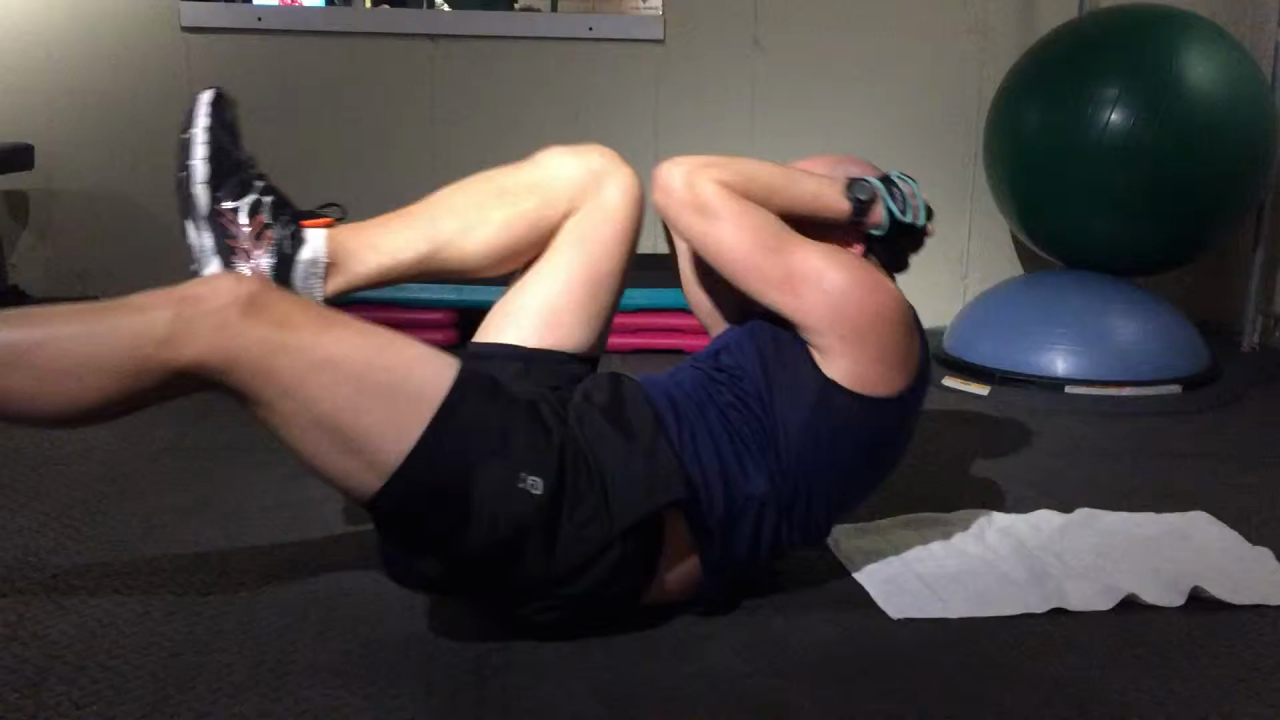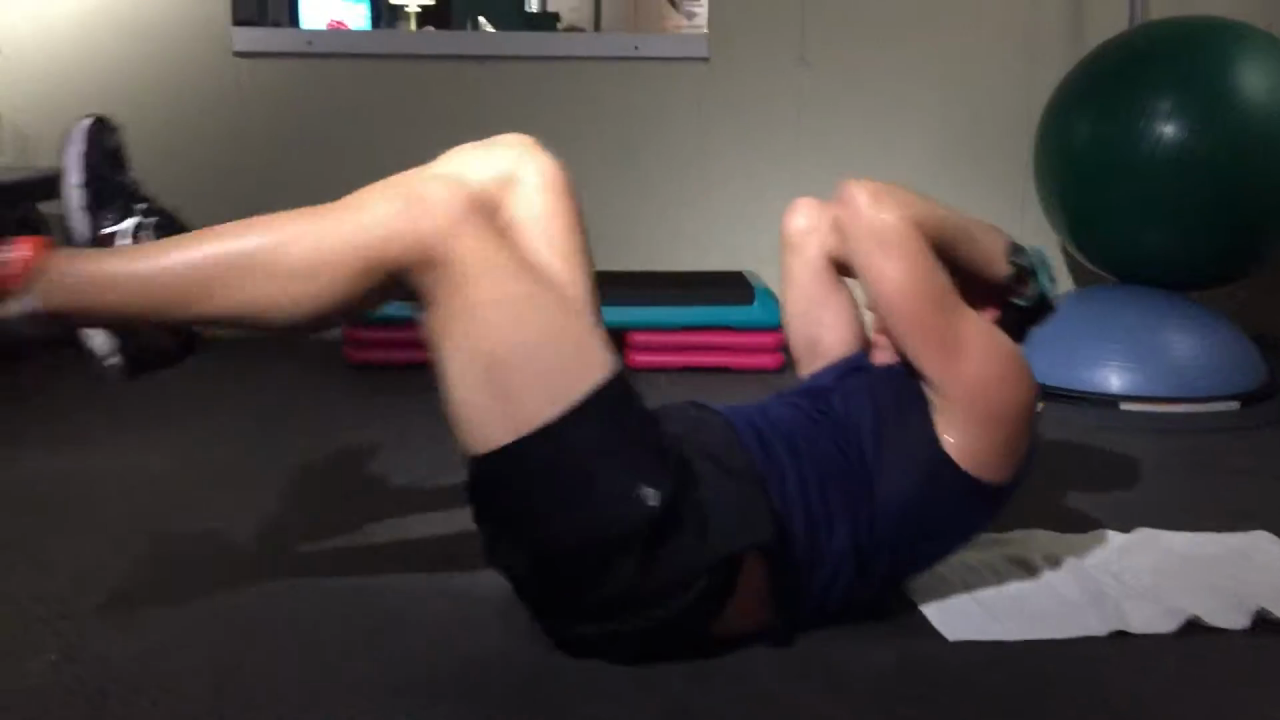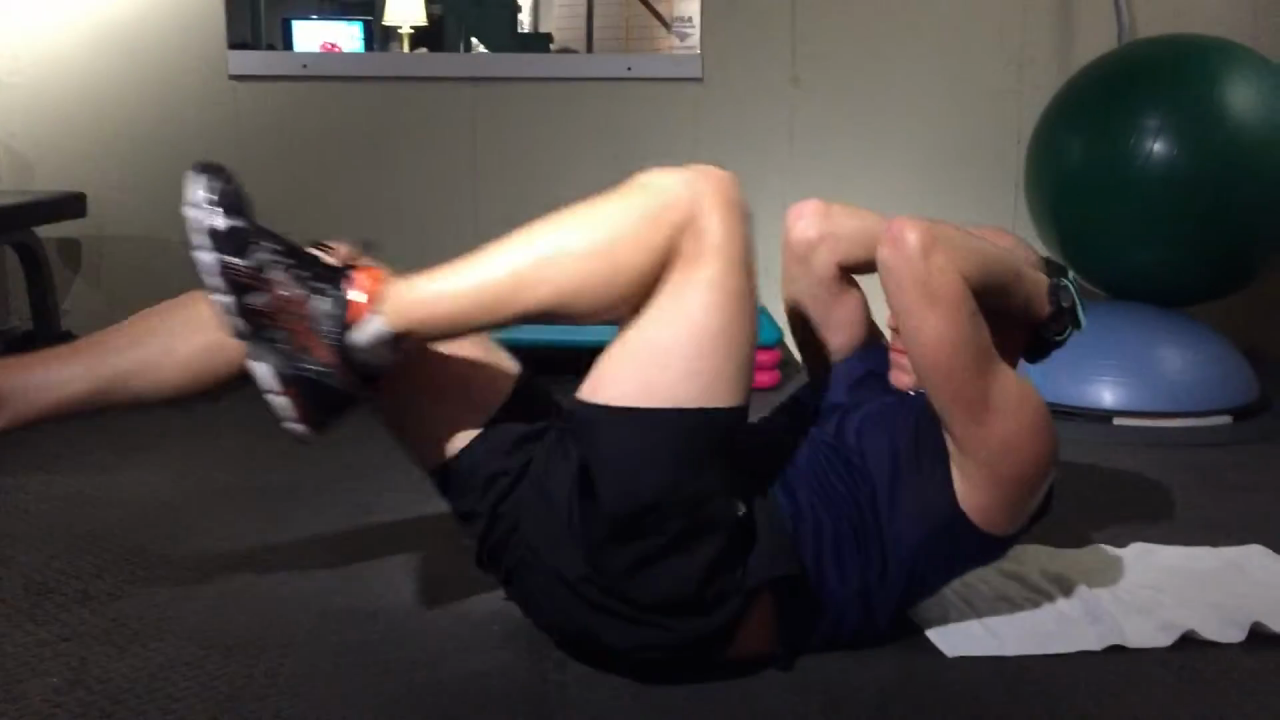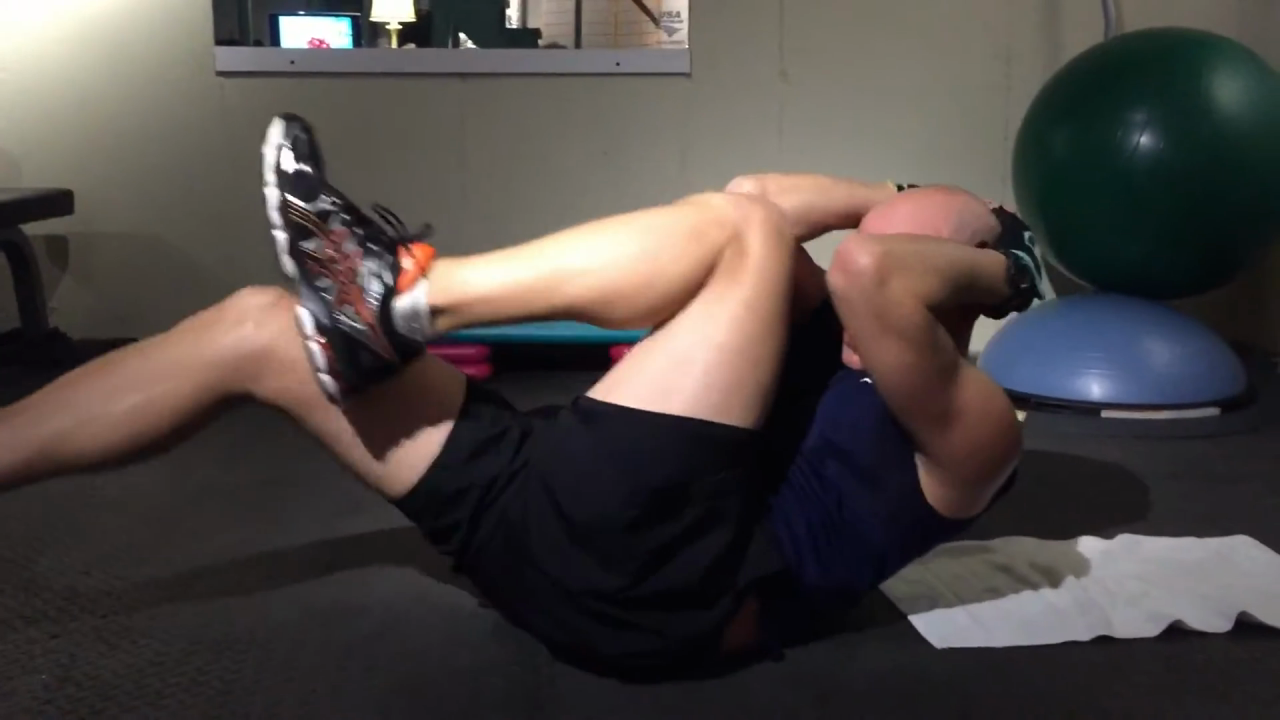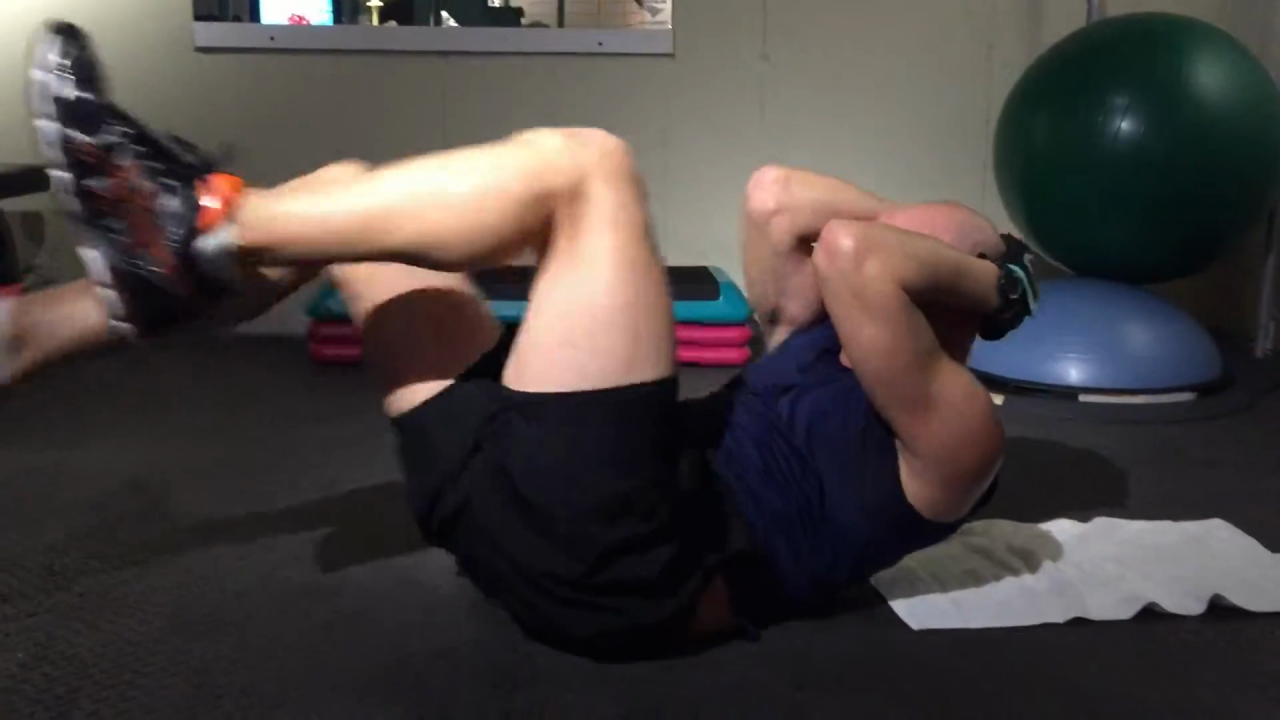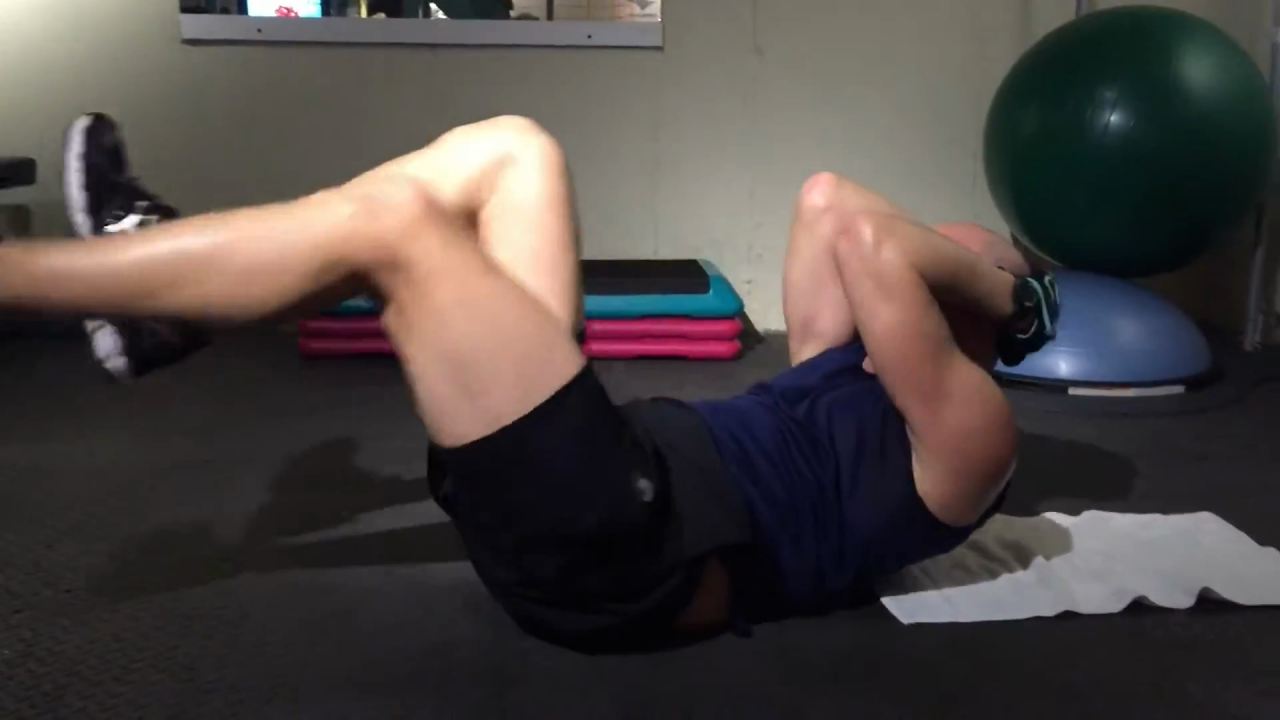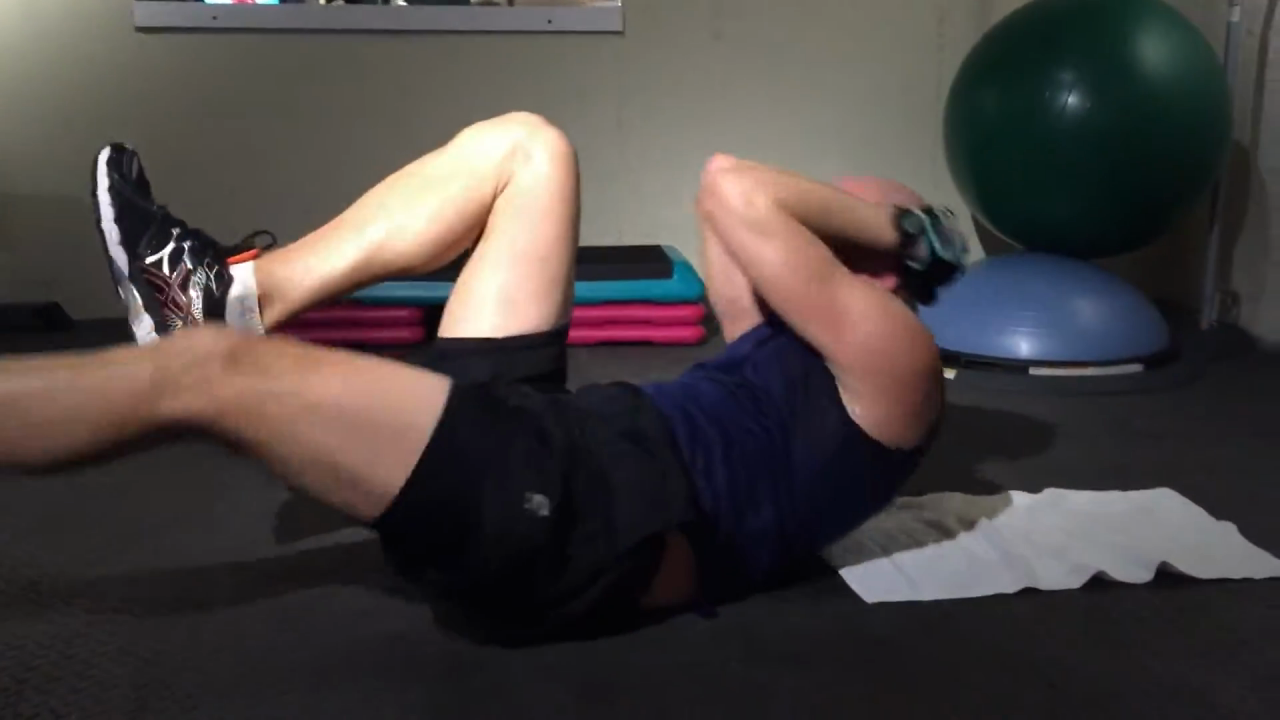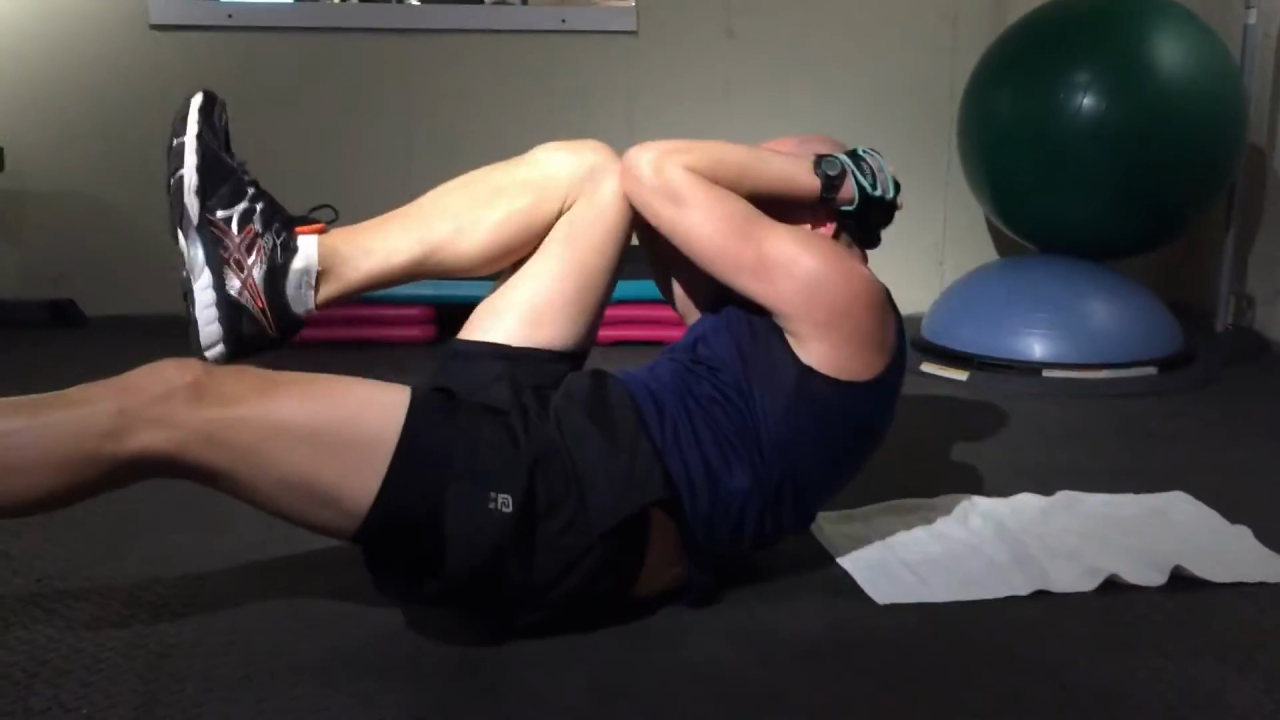
dt=0.3s
person 1, frame 1
left shoulder: (870, 315)
right shoulder: (804, 341)
left elbow: (686, 185)
right elbow: (697, 215)
left wrist: (839, 198)
right wrist: (845, 201)
left hip: (576, 516)
right hip: (559, 444)
left knee: (218, 317)
right knee: (591, 177)
right ankle: (307, 257)
person 1, frame 2
left shoulder: (988, 393)
right shoulder: (874, 377)
left elbow: (866, 211)
right elbow: (807, 227)
left wrist: (988, 255)
left hip: (653, 547)
right hip: (631, 493)
left knee: (442, 222)
right knee: (507, 170)
right ankle: (149, 260)
person 1, frame 3
left shoulder: (1006, 444)
right shoulder: (877, 370)
left elbow: (911, 250)
right elbow: (814, 232)
left wrist: (1029, 294)
left hip: (652, 566)
right hip: (572, 506)
left knee: (698, 197)
right knee: (318, 280)
left ankle: (372, 322)
person 1, frame 4
left shoulder: (971, 430)
right shoulder: (835, 336)
left elbow: (873, 271)
right elbow: (754, 192)
left wrist: (986, 267)
right wrist: (894, 200)
left hip: (638, 563)
right hip: (543, 502)
left knee: (742, 237)
right knee: (259, 326)
left ankle: (406, 293)
person 1, frame 5
left shoulder: (952, 434)
right shoulder: (831, 344)
left elbow: (857, 247)
right elbow: (777, 195)
left wrist: (981, 282)
right wrist: (946, 223)
left hip: (608, 548)
right hip: (522, 495)
left knee: (587, 168)
right knee: (348, 197)
left ankle: (208, 220)
person 1, frame 6
left shoulder: (968, 435)
right shoulder: (852, 364)
left elbow: (871, 245)
right elbow: (826, 200)
left wrist: (992, 285)
right wrist: (958, 246)
left hip: (604, 543)
right hip: (572, 487)
left knee: (384, 224)
right knee: (512, 150)
right ankle: (164, 303)
person 1, frame 7
left shoulder: (892, 355)
right shoulder: (807, 346)
left elbow: (735, 191)
right elbow: (740, 207)
left wrist: (891, 233)
right wrist: (880, 219)
left hip: (580, 522)
right hip: (545, 445)
left knee: (202, 373)
right knee: (524, 146)
right ankle: (231, 293)
person 1, frame 8
left shoulder: (839, 296)
right shoulder: (777, 316)
left elbow: (659, 172)
right elbow: (668, 208)
left wrist: (813, 174)
right wrist: (813, 175)
left hip: (566, 510)
right hip: (526, 429)
left knee: (170, 405)
right knee: (588, 174)
right ankle: (295, 270)
